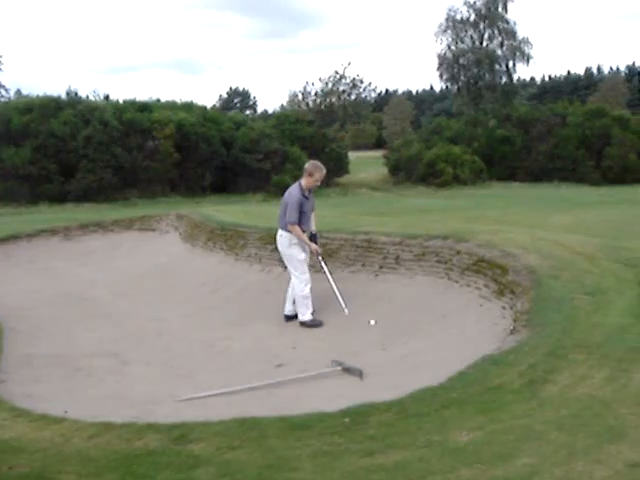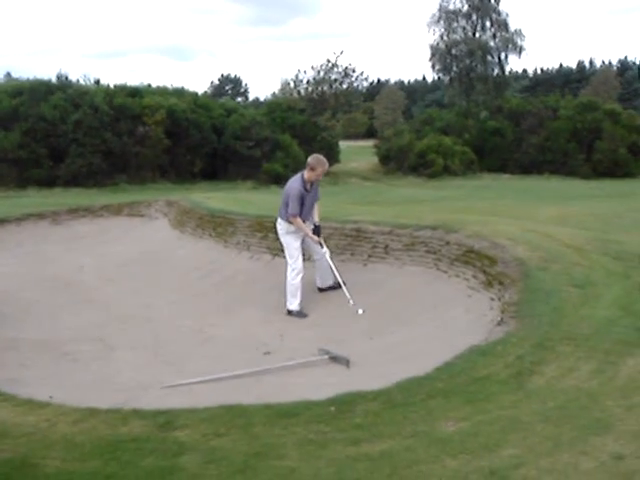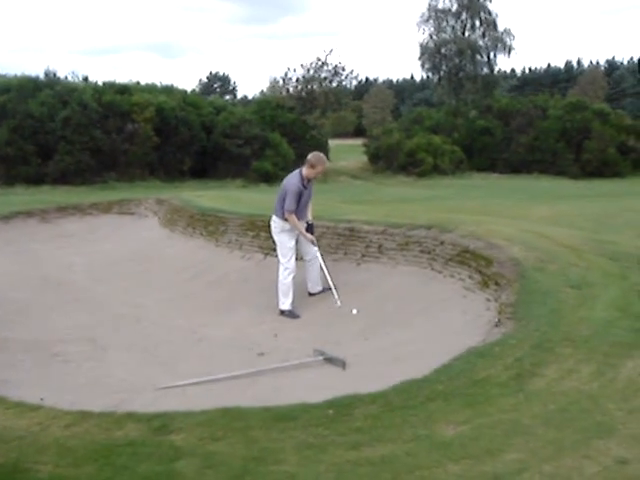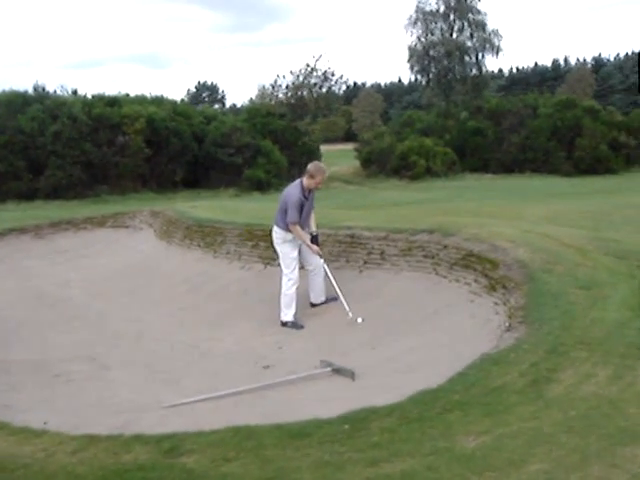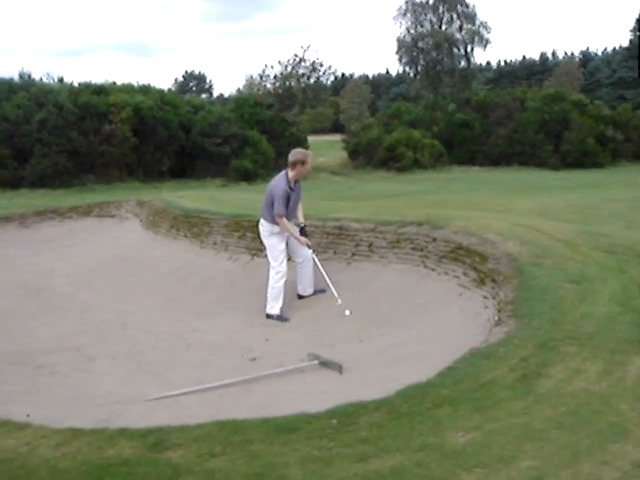
dt=0.5s
person 1, frame 1
left shoulder: (309, 190)
right shoulder: (294, 196)
left elbow: (311, 211)
right elbow: (291, 226)
left wrist: (313, 232)
right wrist: (309, 244)
left hip: (301, 237)
right hip: (289, 239)
left knee: (298, 276)
right knee: (302, 278)
left ankle: (290, 311)
right ankle: (305, 317)
person 1, frame 2
left shoulder: (313, 182)
right shoulder: (295, 188)
left elbow: (315, 202)
right elbow: (293, 218)
left wrist: (316, 223)
right wrist: (310, 236)
left hip: (305, 223)
right hip: (289, 228)
left knee: (321, 254)
right knee: (296, 267)
left ankle: (325, 284)
right ankle: (292, 306)
person 1, frame 3
left shoulder: (308, 179)
right shoulder: (293, 184)
right elbow: (288, 214)
left wrist: (309, 221)
right wrist: (304, 234)
left hip: (299, 221)
right hip: (283, 225)
left knee: (313, 255)
right knee: (288, 266)
left ankle: (315, 288)
right ankle: (285, 306)
person 1, frame 4
left shoulder: (310, 188)
right shoulder: (294, 195)
right elbow: (292, 226)
left wrist: (314, 232)
right wrist: (310, 245)
left hip: (300, 232)
right hip: (285, 236)
left knee: (316, 265)
right knee: (291, 276)
left ankle: (317, 298)
right ankle: (287, 318)
person 1, frame 5
left shoulder: (296, 180)
right shoulder: (280, 187)
left elbow: (297, 202)
right elbow: (279, 218)
left wrist: (302, 225)
right wrist: (297, 237)
left hip: (287, 224)
right hip: (272, 228)
left knee: (305, 257)
right knee: (279, 269)
left ankle: (305, 290)
right ankle: (273, 310)
